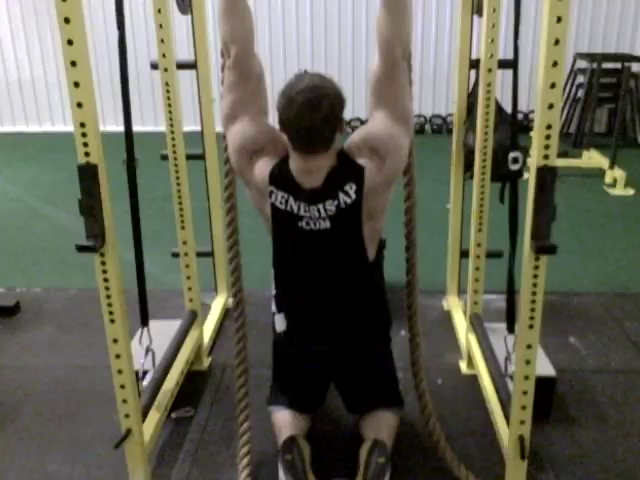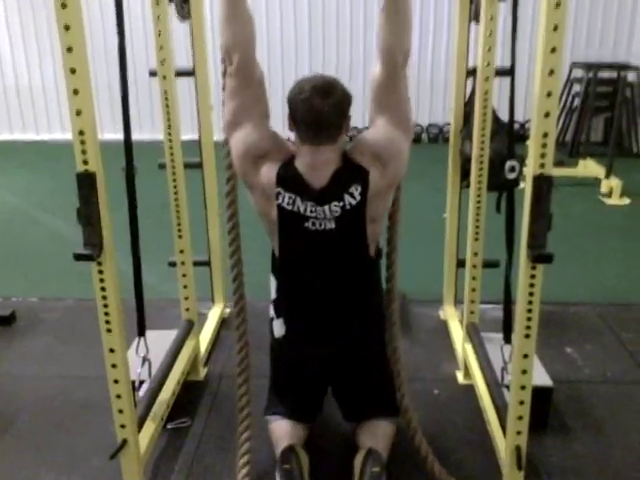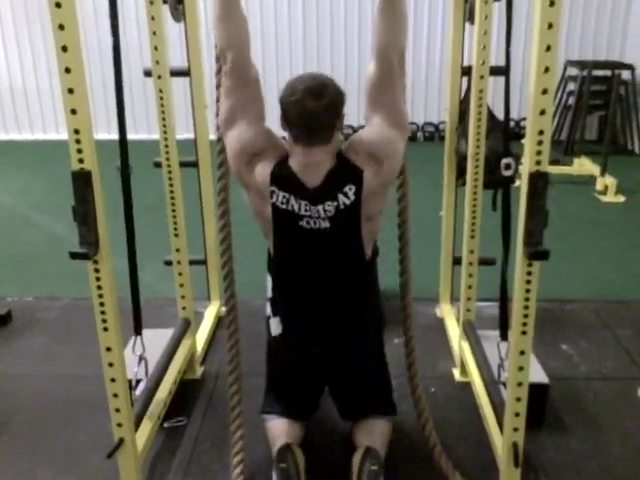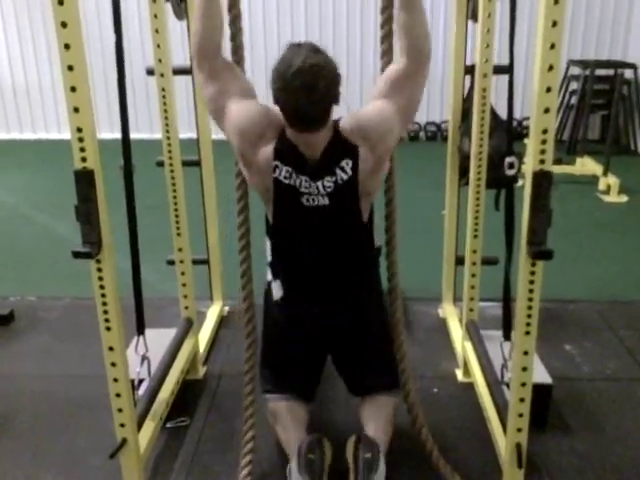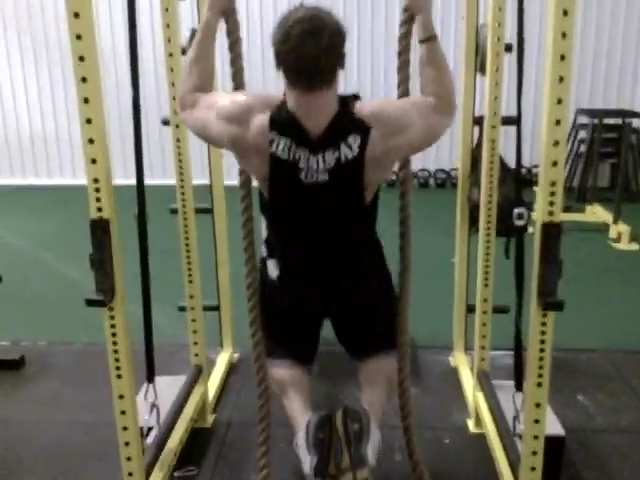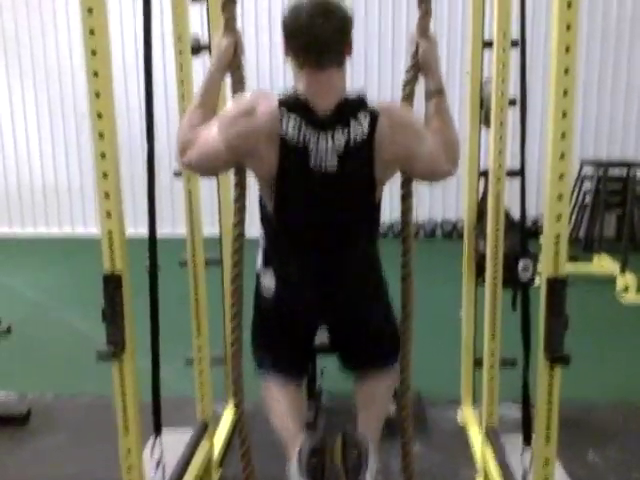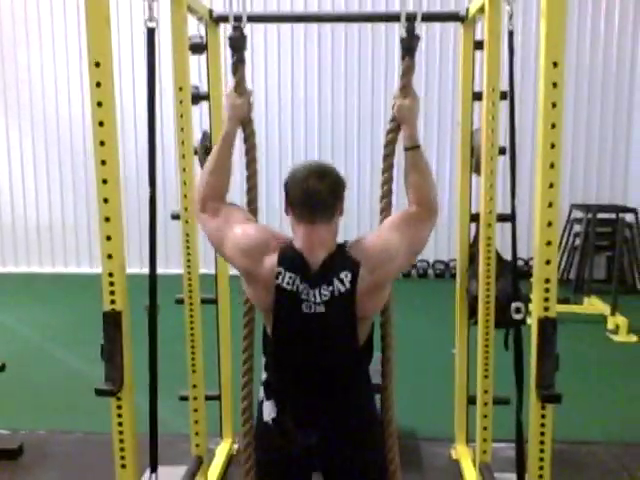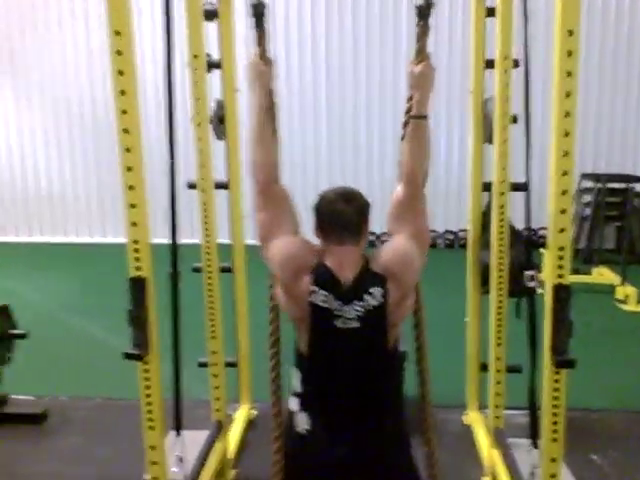
dt=0.4s
person 1, frame 1
left shoulder: (260, 169)
right shoulder: (372, 168)
left elbow: (239, 57)
right elbow: (393, 58)
left hip: (295, 328)
right hip: (362, 328)
left knee: (289, 403)
right knee: (380, 404)
person 1, frame 2
left shoulder: (264, 173)
right shoulder: (375, 170)
left elbow: (239, 62)
right elbow: (393, 63)
left hip: (293, 332)
right hip: (360, 332)
left knee: (286, 411)
right knee: (377, 413)
person 1, frame 3
left shoulder: (259, 170)
right shoulder: (370, 169)
left elbow: (235, 63)
right elbow: (389, 64)
left hip: (291, 331)
right hip: (357, 330)
left knee: (283, 409)
right knee: (373, 410)
person 1, frame 4
left shoulder: (256, 144)
right shoulder: (367, 142)
left elbow: (207, 63)
right elbow: (415, 61)
left hip: (289, 299)
right hip: (358, 298)
left knee: (283, 390)
right knee: (379, 387)
person 1, frame 5
left shoulder: (250, 123)
right shoulder: (379, 126)
left elbow: (187, 102)
right elbow: (443, 108)
left hip: (288, 272)
right hip: (359, 273)
left knee: (284, 356)
right knee: (380, 348)
left ankle: (305, 425)
right ankle: (366, 421)
person 1, frame 6
left shoulder: (254, 117)
right shoulder: (389, 125)
left elbow: (188, 149)
right elbow: (447, 160)
left wrist: (217, 69)
right wrist: (433, 79)
left hip: (285, 281)
right hip: (357, 281)
left knee: (279, 367)
right knee: (378, 363)
person 1, frame 7
left shoulder: (261, 261)
right shoulder: (371, 266)
left elbow: (207, 205)
right elbow: (426, 209)
left wrist: (230, 126)
right wrist: (410, 130)
left hip: (283, 421)
right hip: (350, 421)
person 1, frame 8
left shoulder: (297, 277)
right shoulder: (394, 278)
left elbow: (266, 186)
right elbow: (411, 186)
left wrist: (260, 96)
right wrist: (420, 101)
left hip: (314, 429)
right hip: (379, 431)
